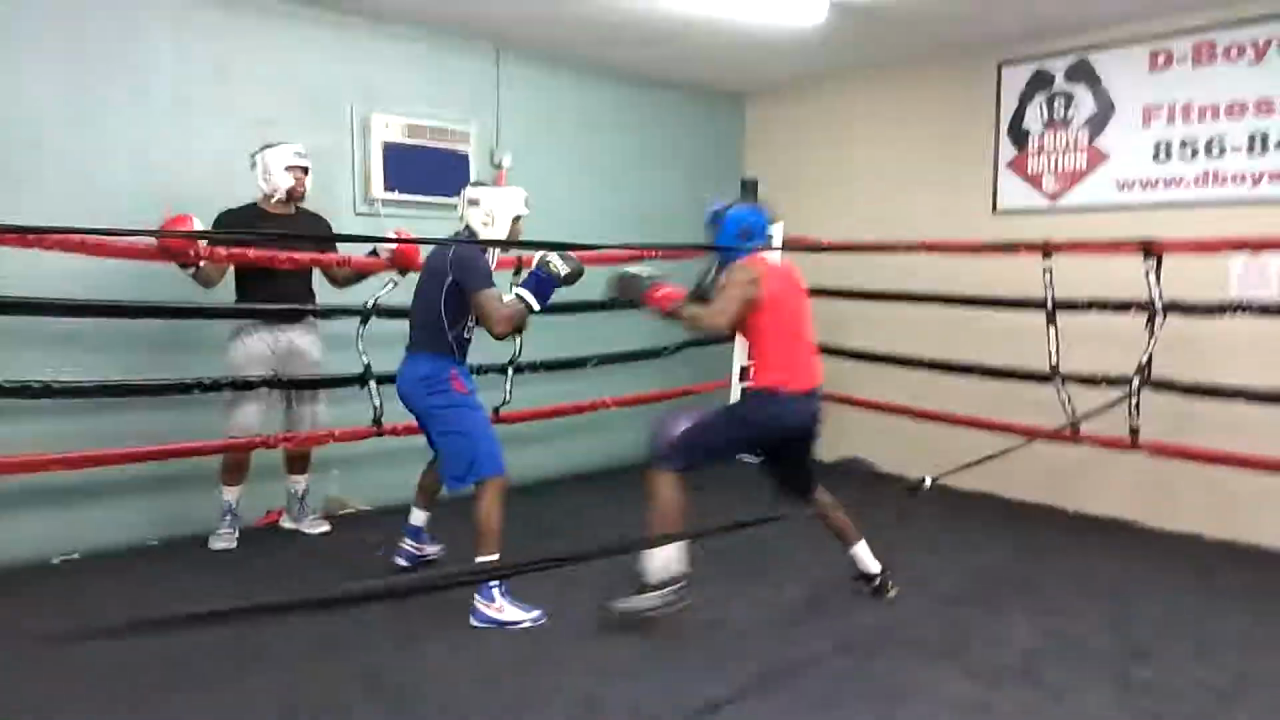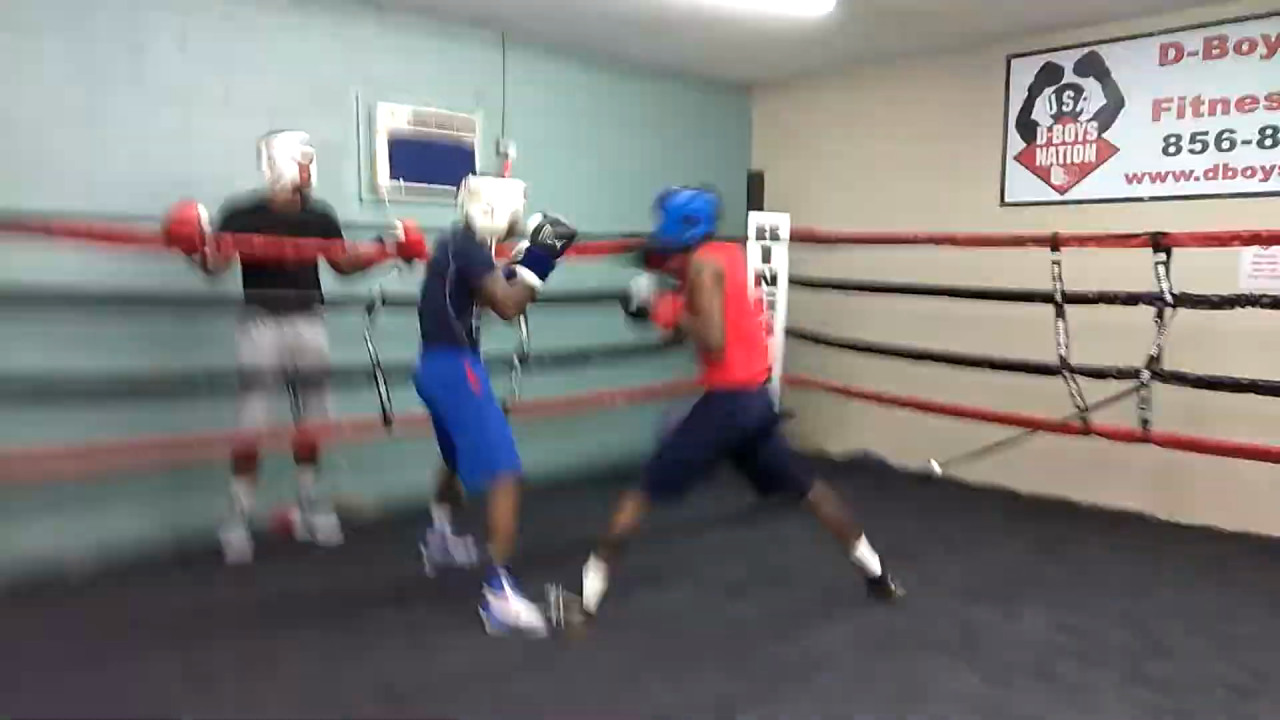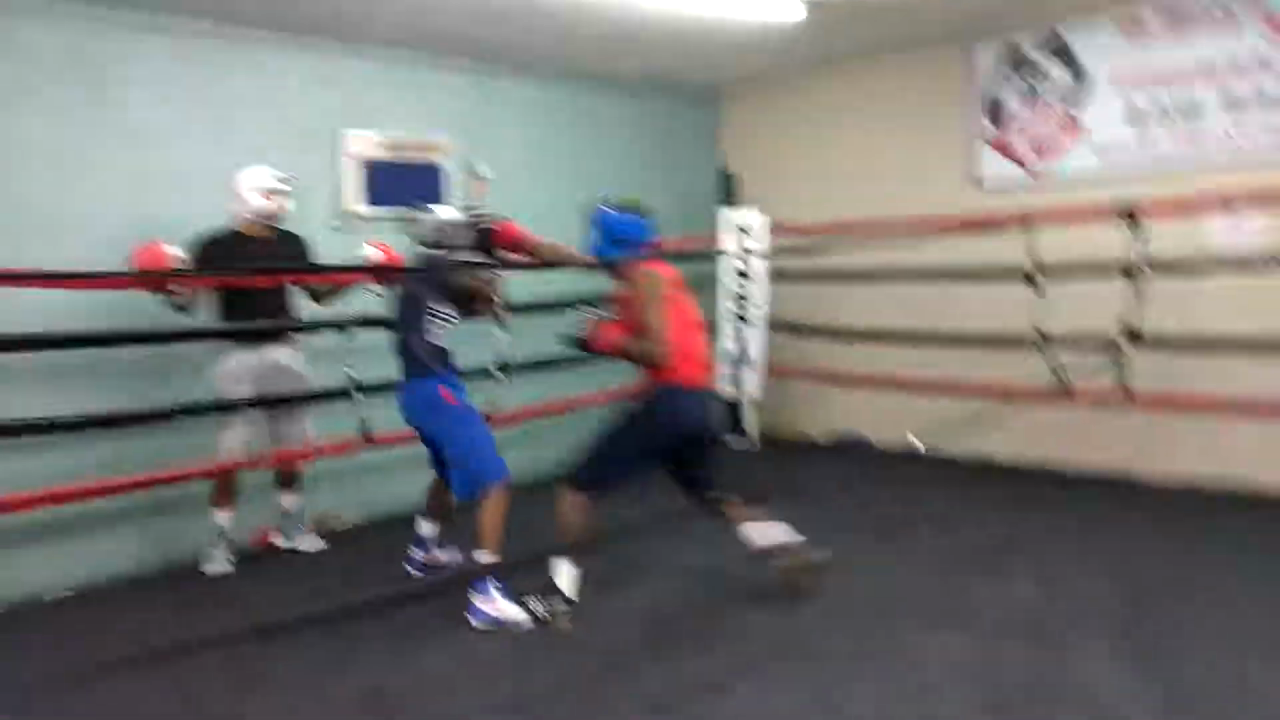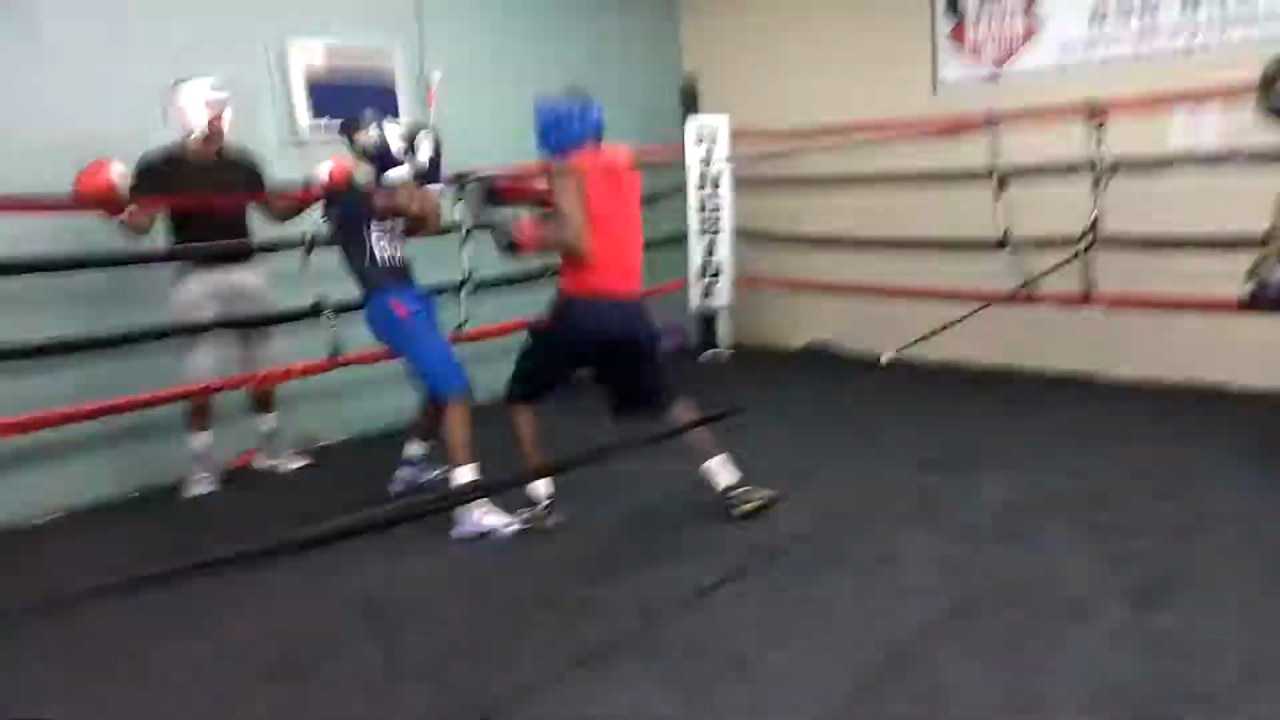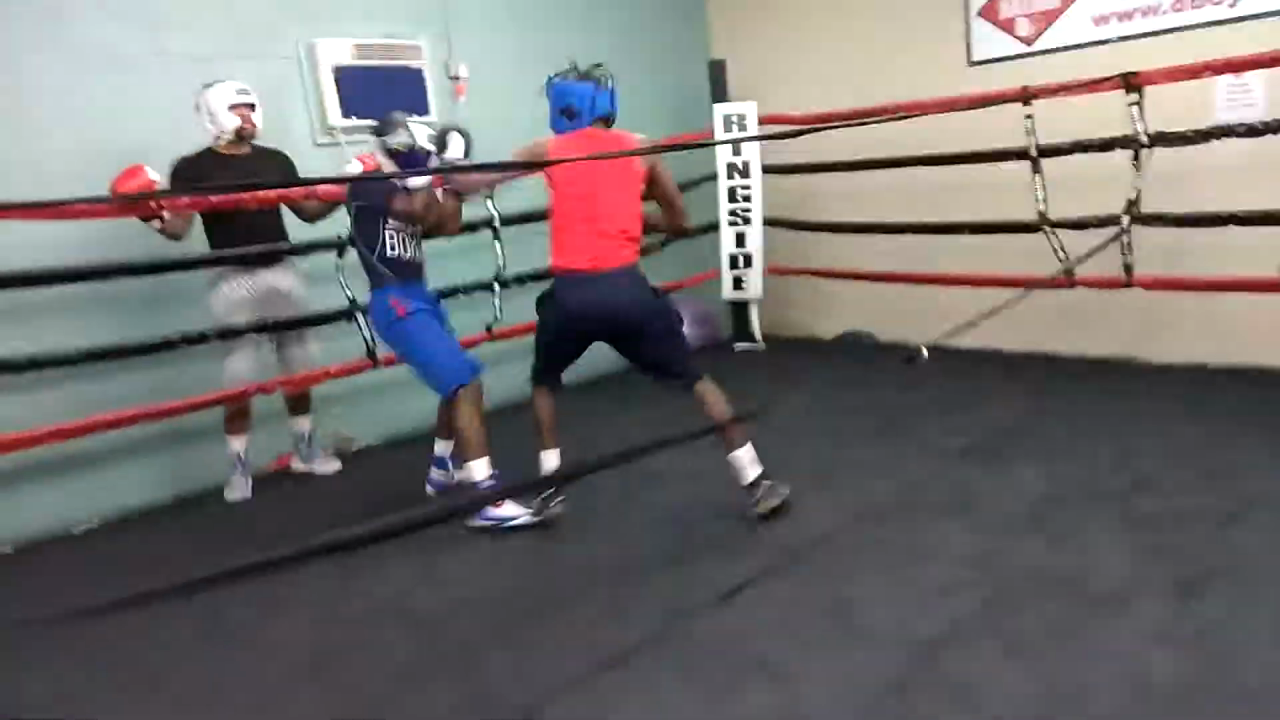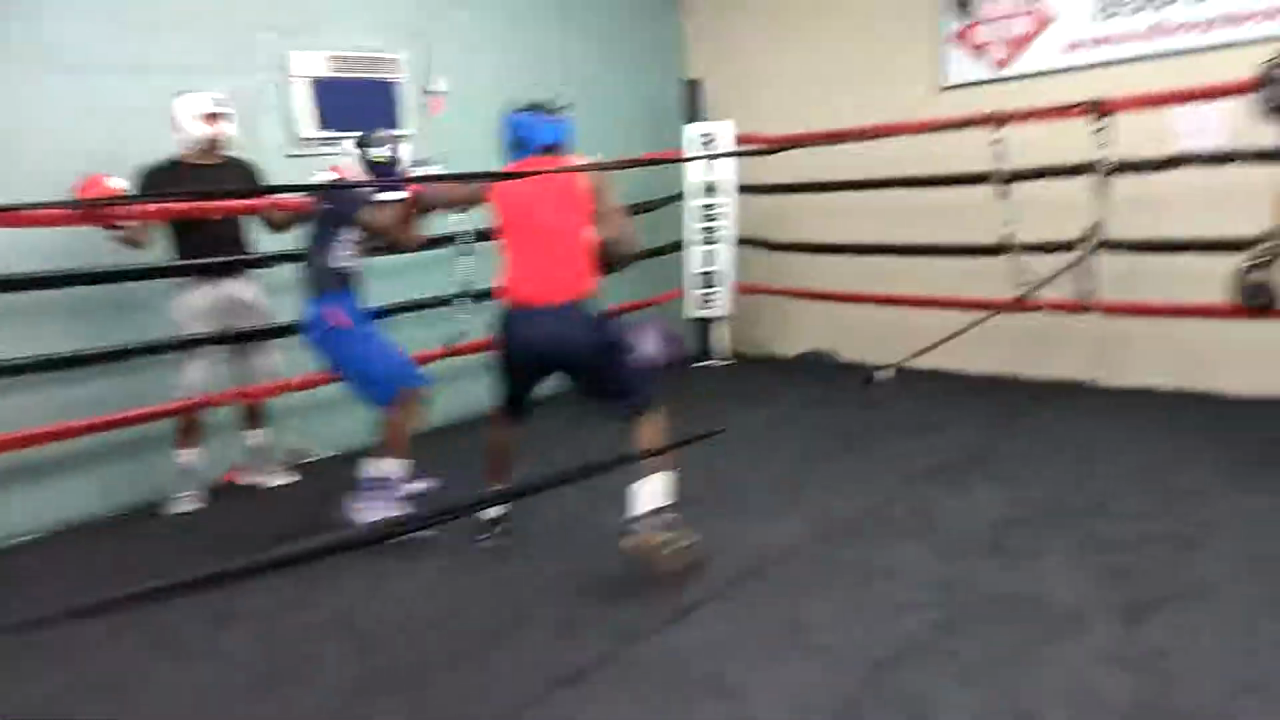
dt=0.1s
person 1, frame 1
left shoulder: (743, 272)
right shoulder: (785, 271)
left elbow: (716, 326)
left wrist: (656, 294)
right wrist: (703, 298)
left hip: (769, 402)
right hip: (805, 403)
left knee: (666, 463)
right knee: (804, 487)
left ankle: (664, 580)
right ankle: (873, 573)
person 1, frame 2
left shoulder: (703, 263)
right shoulder: (726, 254)
left elbow: (710, 338)
left wrist: (662, 313)
left hip: (728, 401)
right hip: (756, 401)
left knee: (642, 491)
right knee: (803, 487)
left ankle: (589, 593)
right ankle: (875, 572)
person 1, frame 3
left shoulder: (643, 279)
right shoulder: (661, 274)
left elbow: (659, 353)
left wrist: (606, 340)
left hip: (671, 402)
right hip: (701, 403)
left knee: (578, 487)
right knee: (710, 492)
left ankle: (561, 591)
right ankle: (784, 545)
person 1, frame 4
left shoulder: (567, 172)
right shoulder: (624, 163)
left elbow: (579, 247)
left wrist: (532, 235)
left hip: (582, 311)
right hip: (628, 312)
left knee: (522, 397)
right knee: (666, 403)
left ankle: (540, 501)
right ankle: (732, 485)
person 1, frame 5
left shoulder: (549, 149)
right shoulder: (640, 151)
left elbow: (470, 182)
right elbow: (681, 223)
left hip: (573, 293)
right hip: (627, 289)
left knee: (545, 380)
right knee: (694, 379)
left ankle: (548, 479)
right ankle: (754, 479)
person 1, frame 6
left shoulder: (500, 179)
right shoulder: (586, 176)
right elbow: (626, 242)
left hip: (521, 323)
right hip: (573, 319)
left knee: (509, 413)
right knee: (646, 408)
left ankle: (493, 511)
right ankle: (651, 518)
person 2, frame 1
left shoulder: (451, 251)
right shoulder: (468, 257)
right elbow: (499, 324)
right wrist: (539, 285)
left hip: (418, 372)
right hip: (440, 377)
left knee: (447, 456)
right knee: (491, 478)
left ankle: (413, 541)
right ankle: (488, 596)
person 2, frame 2
left shoulder: (459, 246)
right shoulder: (468, 246)
left elbow: (495, 291)
right elbow: (508, 306)
left wrist: (527, 261)
right wrist: (538, 260)
left hip: (442, 366)
right hip: (455, 370)
left knee: (459, 461)
right knee: (502, 476)
left ankle: (439, 539)
right ankle: (498, 592)
person 2, frame 3
left shoulder: (440, 269)
right shoulder: (430, 270)
left elbow: (481, 303)
right elbow: (484, 298)
left hip: (428, 389)
right hip: (435, 391)
left knee: (450, 474)
right knee: (492, 483)
left ankle: (423, 551)
right ankle: (485, 592)
person 2, frame 4
left shoulder: (380, 188)
right shoulder: (341, 193)
left elbow: (428, 220)
right elbow: (405, 208)
left wrist: (426, 172)
right wrist: (395, 168)
left hip: (408, 298)
right hip: (393, 306)
left knee: (439, 392)
right knee: (455, 393)
right ankle: (471, 508)
person 2, frame 5
left shoulder: (403, 189)
right shoulder: (366, 189)
left elbow: (447, 224)
right elbow: (421, 213)
right wrist: (419, 168)
left hip: (418, 297)
right hip: (397, 305)
left knee: (456, 383)
right knee: (466, 385)
left ankle: (442, 469)
right ankle: (486, 498)
person 2, frame 6
left shoulder: (355, 202)
right shoulder: (339, 198)
left elbow: (404, 239)
right elbow: (388, 230)
left wrist: (414, 200)
right wrist: (392, 187)
left hip: (346, 311)
right hip: (335, 315)
left knee: (398, 394)
right knee: (407, 388)
left ankle: (384, 478)
right ankle: (377, 496)
person 3, frame 1
left shoulder: (315, 225)
right shoulder: (236, 221)
left elbow: (339, 276)
right elbow: (211, 277)
left wrist: (379, 259)
right wrist: (189, 262)
left hip: (302, 333)
right hip: (256, 334)
left knee: (304, 429)
right knee: (243, 432)
left ankle: (298, 508)
right ankle: (228, 518)
person 3, frame 2
left shoulder: (320, 214)
right shoulder: (241, 213)
left elbow: (345, 265)
right elbow: (217, 265)
left wrist: (384, 251)
right wrist: (197, 252)
left hip: (309, 322)
right hip: (264, 324)
left knee: (312, 424)
right knee: (253, 426)
left ankle: (309, 510)
right ankle: (240, 517)
person 3, frame 3
left shoulder: (291, 244)
right shoulder: (216, 247)
left elbow: (318, 292)
right elbow: (192, 301)
right wrist: (171, 290)
left hip: (284, 351)
right hip: (240, 355)
left knee: (291, 446)
right knee: (231, 455)
left ankle: (290, 526)
right ankle: (220, 541)
person 3, frame 4
left shoulder: (241, 163)
right shoulder: (158, 167)
left elbow: (278, 211)
right elbow: (142, 223)
right wrist: (117, 210)
left hip: (247, 272)
right hip: (199, 279)
left knee: (264, 367)
right knee: (203, 376)
left ankle: (271, 446)
right ankle: (202, 464)
person 3, frame 5
left shoulder: (275, 161)
right shoulder: (192, 168)
left elbow: (307, 211)
right elbow: (177, 228)
right wrist: (153, 213)
left hip: (281, 273)
right hip: (235, 280)
left knee: (298, 370)
right knee: (238, 381)
left ankle: (306, 450)
right ankle: (239, 467)
person 3, frame 6
left shoulder: (241, 170)
right shoulder: (161, 177)
left elbow: (275, 220)
right elbow: (139, 234)
right wrist: (115, 222)
left hip: (243, 283)
right hip: (197, 290)
left knee: (255, 381)
right knee: (194, 390)
left ankle: (259, 461)
right ankle: (190, 480)
